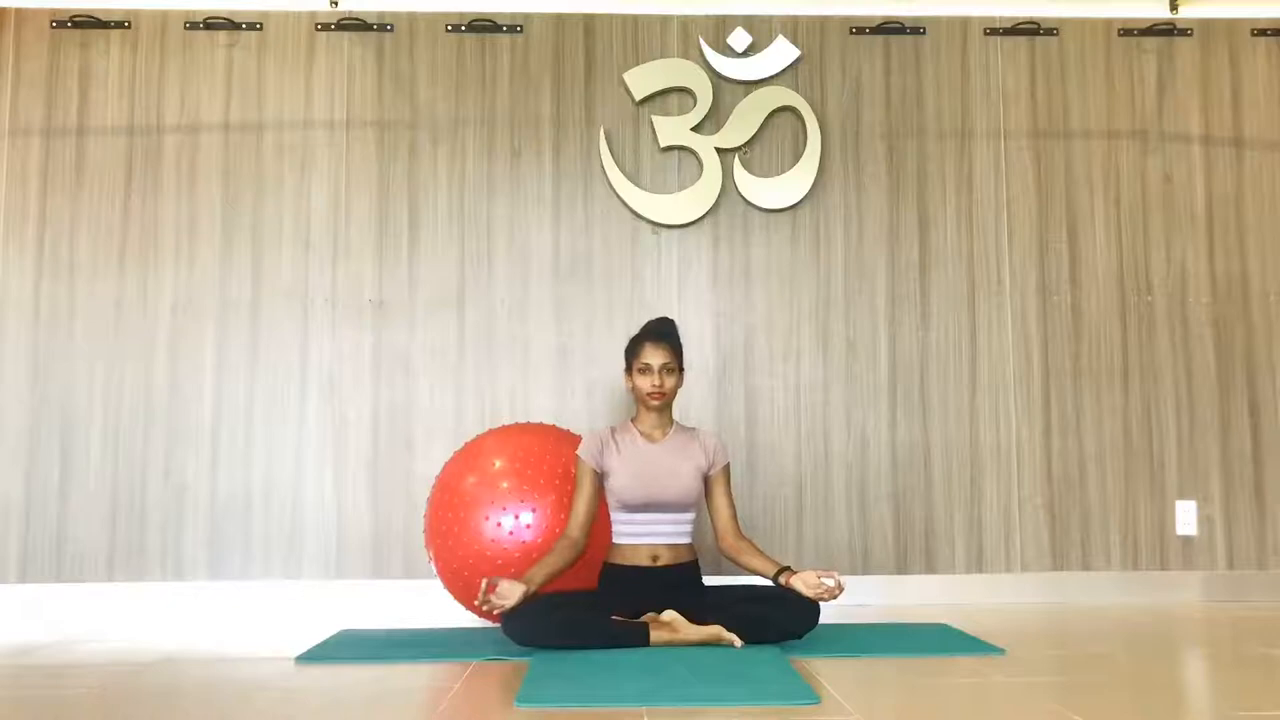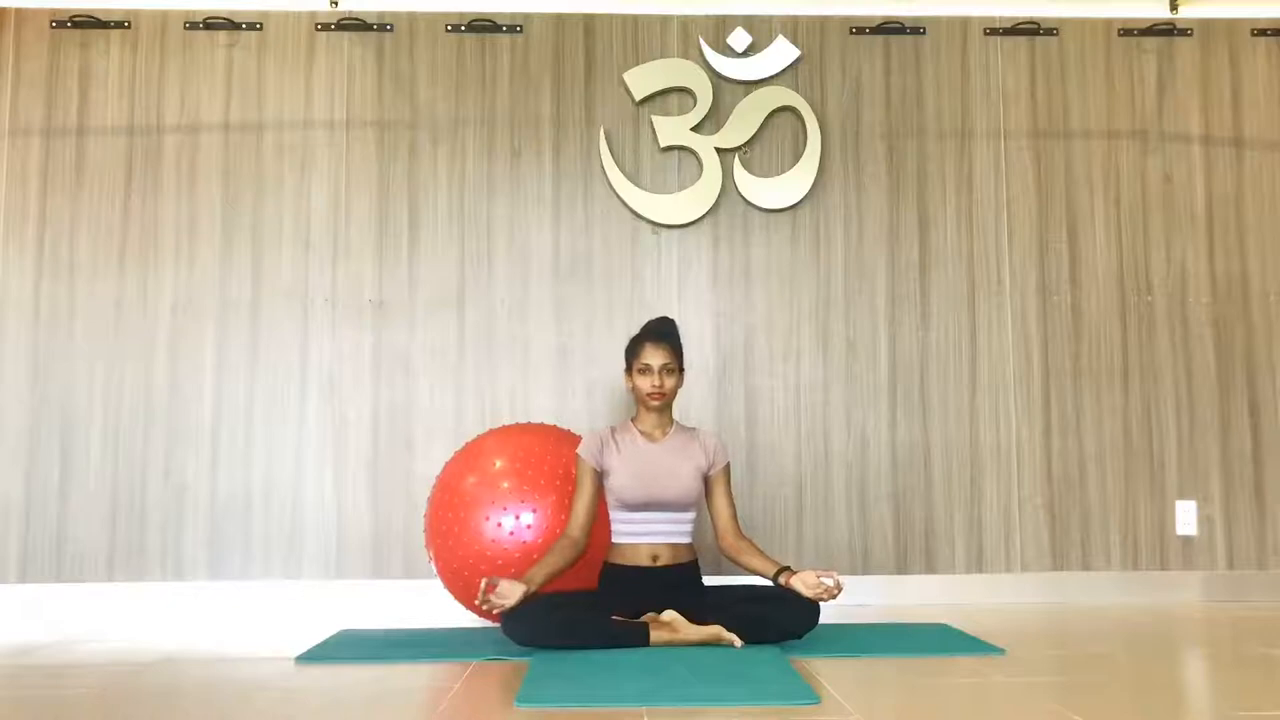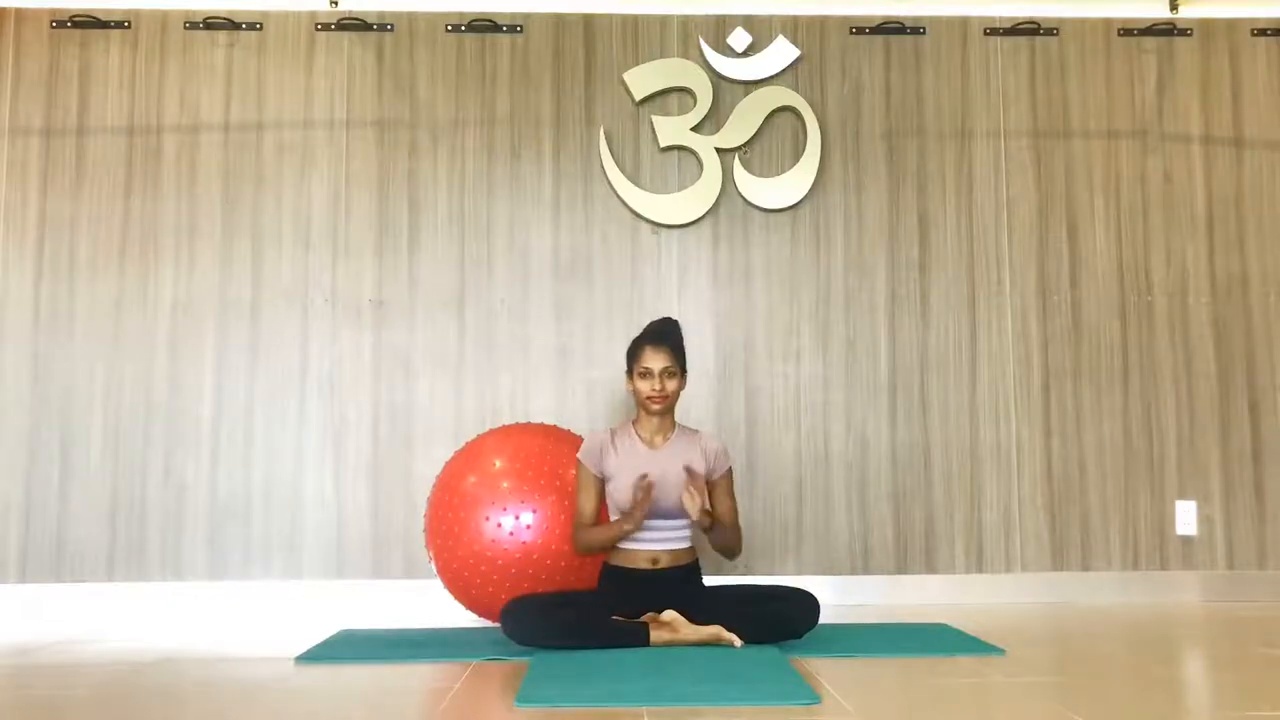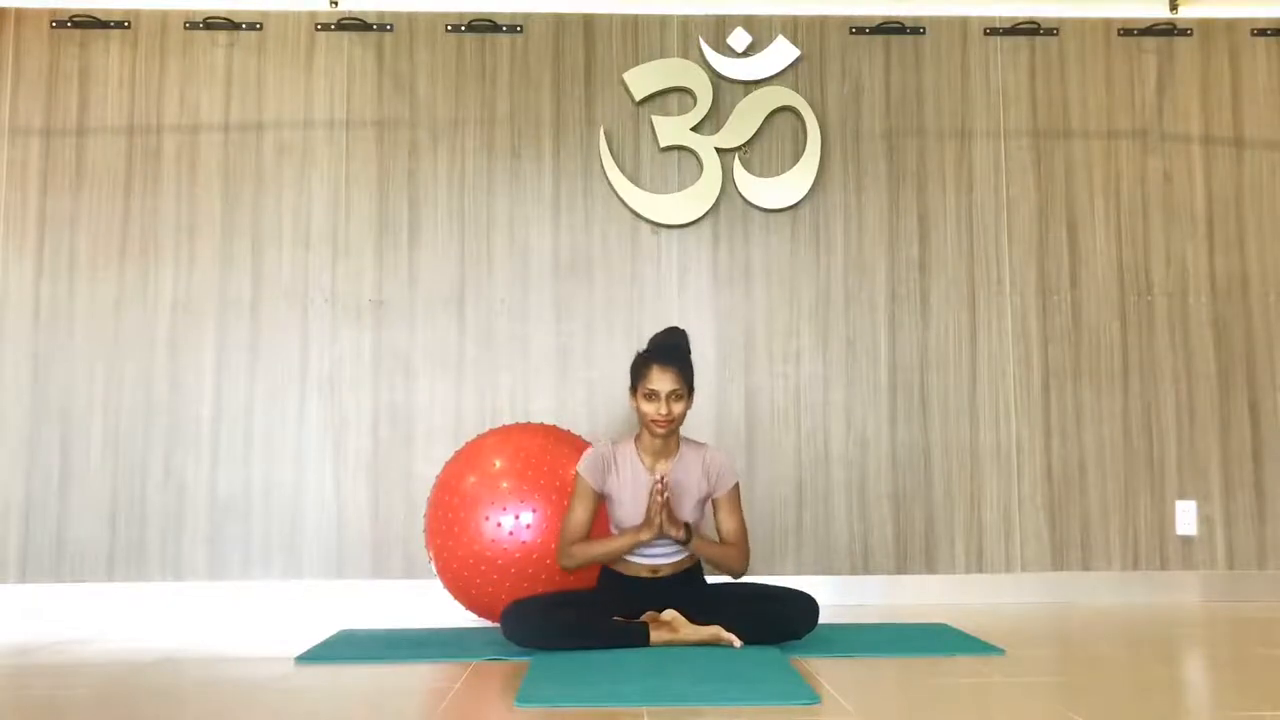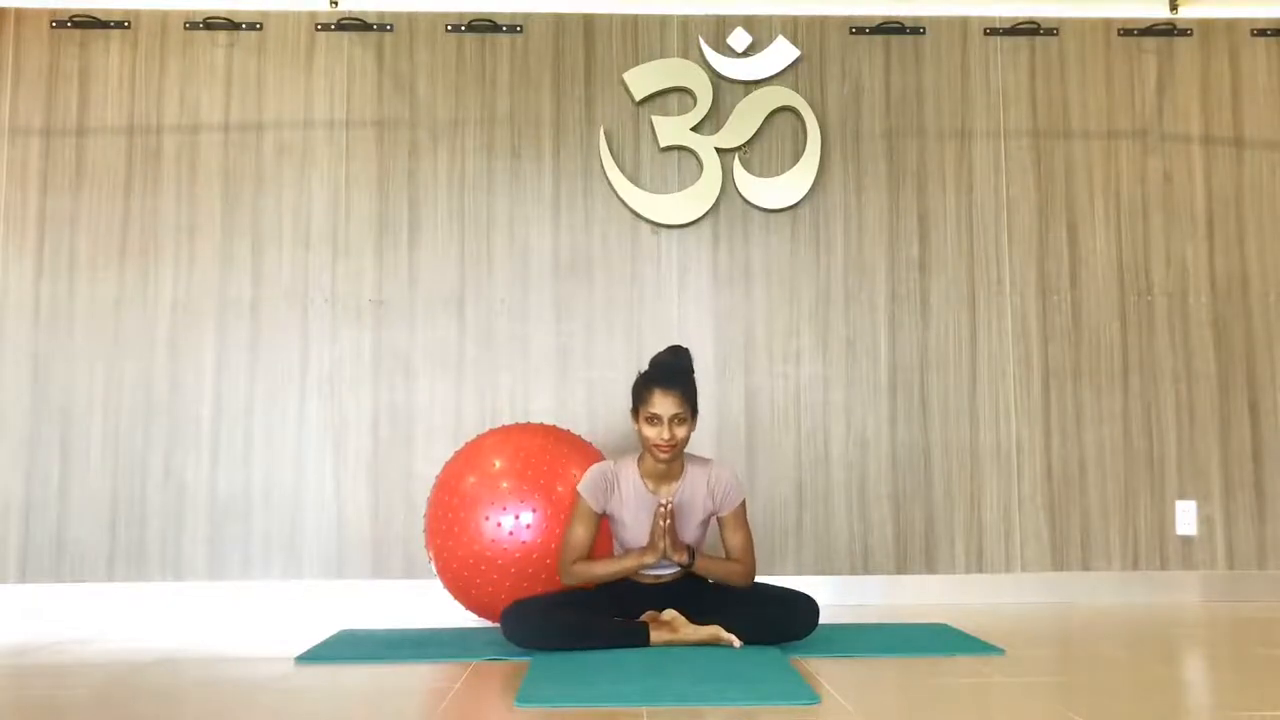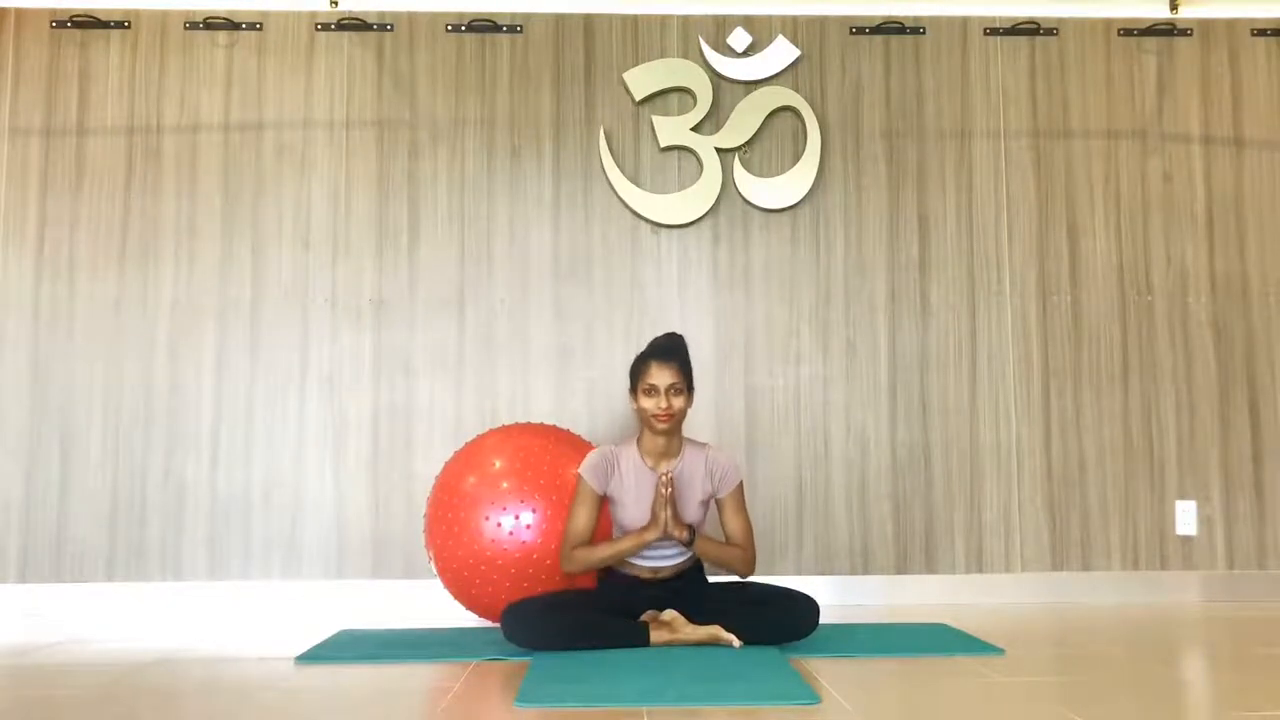
dt=0.5s
person 1, frame 1
left shoulder: (705, 446)
right shoulder: (600, 445)
left elbow: (729, 537)
right elbow: (574, 537)
left wrist: (787, 576)
right wrist: (525, 585)
left hip: (686, 588)
right hip: (619, 588)
left knee: (800, 609)
right knee: (520, 619)
right ankle: (680, 633)
person 1, frame 2
left shoulder: (706, 446)
right shoulder: (600, 444)
left elbow: (730, 537)
right elbow: (574, 536)
left wrist: (786, 575)
right wrist: (526, 584)
left hip: (687, 588)
right hip: (618, 588)
left knee: (800, 609)
right knee: (521, 619)
left ankle: (636, 629)
right ankle: (677, 632)
person 1, frame 3
left shoulder: (708, 448)
right shoulder: (600, 445)
left elbow: (732, 547)
right elbow: (582, 539)
left wrist: (705, 519)
right wrist: (631, 520)
left hip: (686, 588)
right hip: (619, 589)
left knee: (802, 608)
right knee: (517, 617)
right ankle: (673, 633)
person 1, frame 4
left shoulder: (712, 463)
right shoulder: (601, 459)
left elbow: (738, 563)
right elbow: (568, 555)
left wrist: (680, 530)
right wrist: (643, 531)
left hip: (687, 591)
right hip: (618, 591)
left knee: (801, 609)
right knee: (519, 620)
left ankle: (633, 628)
right ankle: (671, 632)
person 1, frame 5
left shoulder: (719, 481)
right shoulder: (603, 478)
left elbow: (744, 573)
right elbow: (570, 570)
left wrist: (683, 554)
right wrist: (646, 555)
left hip: (690, 594)
right hip: (621, 595)
left knee: (801, 611)
right knee: (518, 621)
right ankle: (667, 632)
person 1, frame 6
left shoulder: (716, 464)
right shoulder: (604, 462)
left elbow: (744, 561)
right elbow: (571, 559)
left wrist: (683, 531)
right wrist: (649, 531)
left hip: (689, 591)
right hip: (620, 593)
left knee: (801, 612)
right knee: (519, 620)
left ankle: (645, 627)
right ankle: (669, 633)
